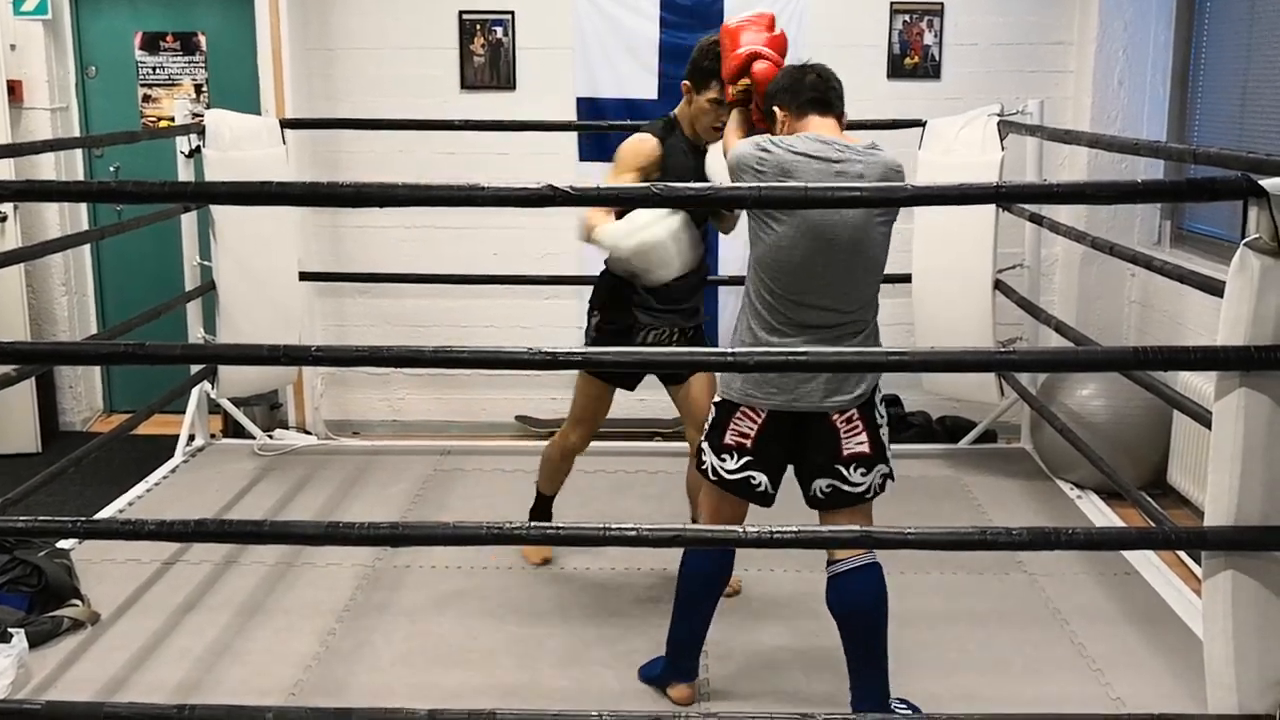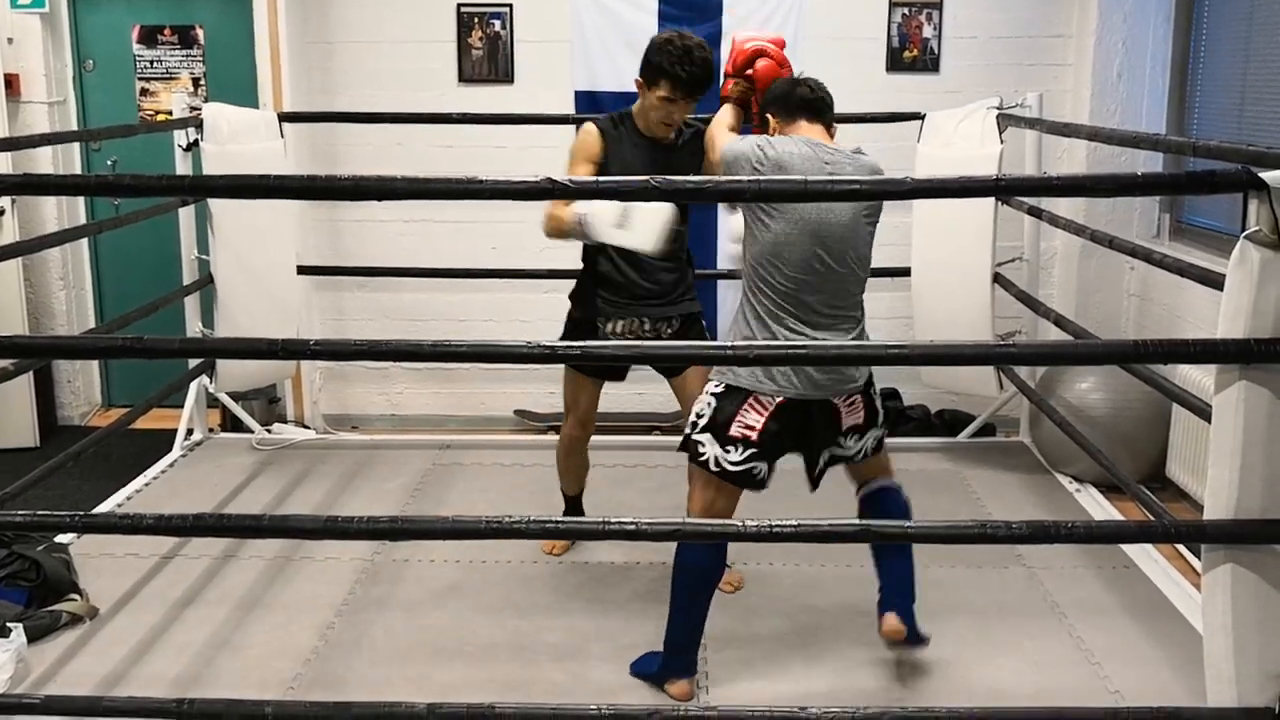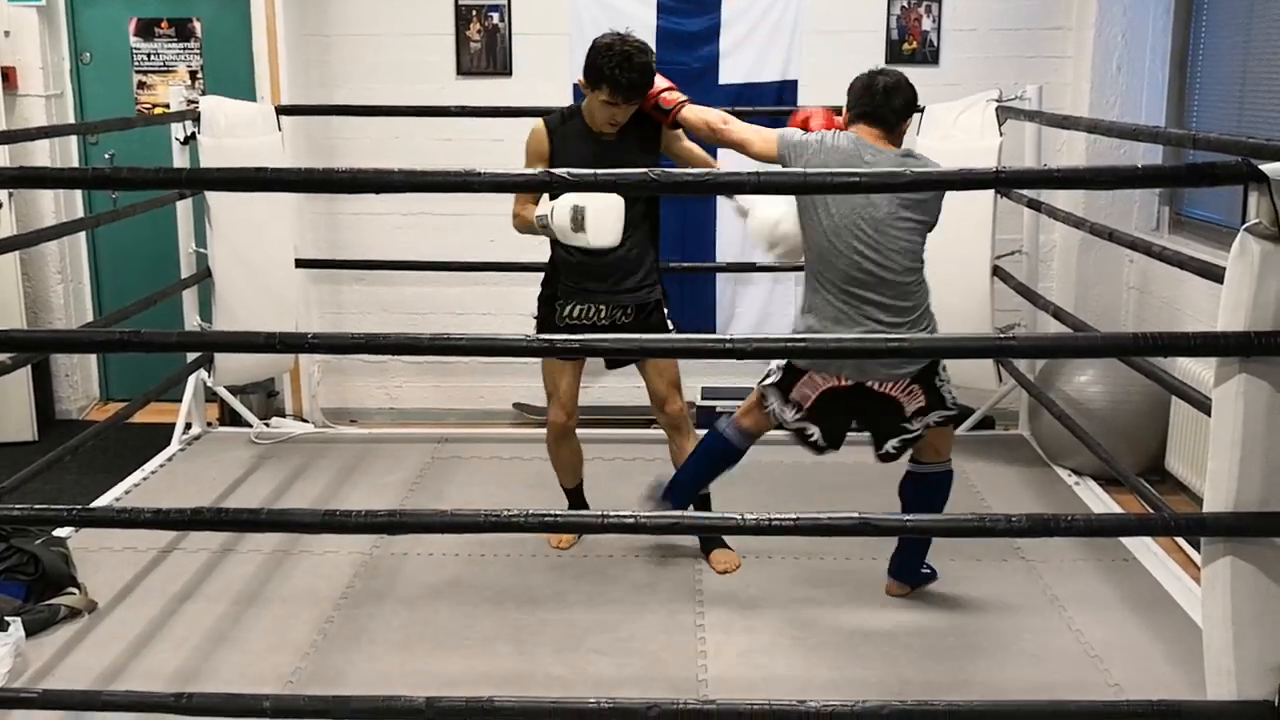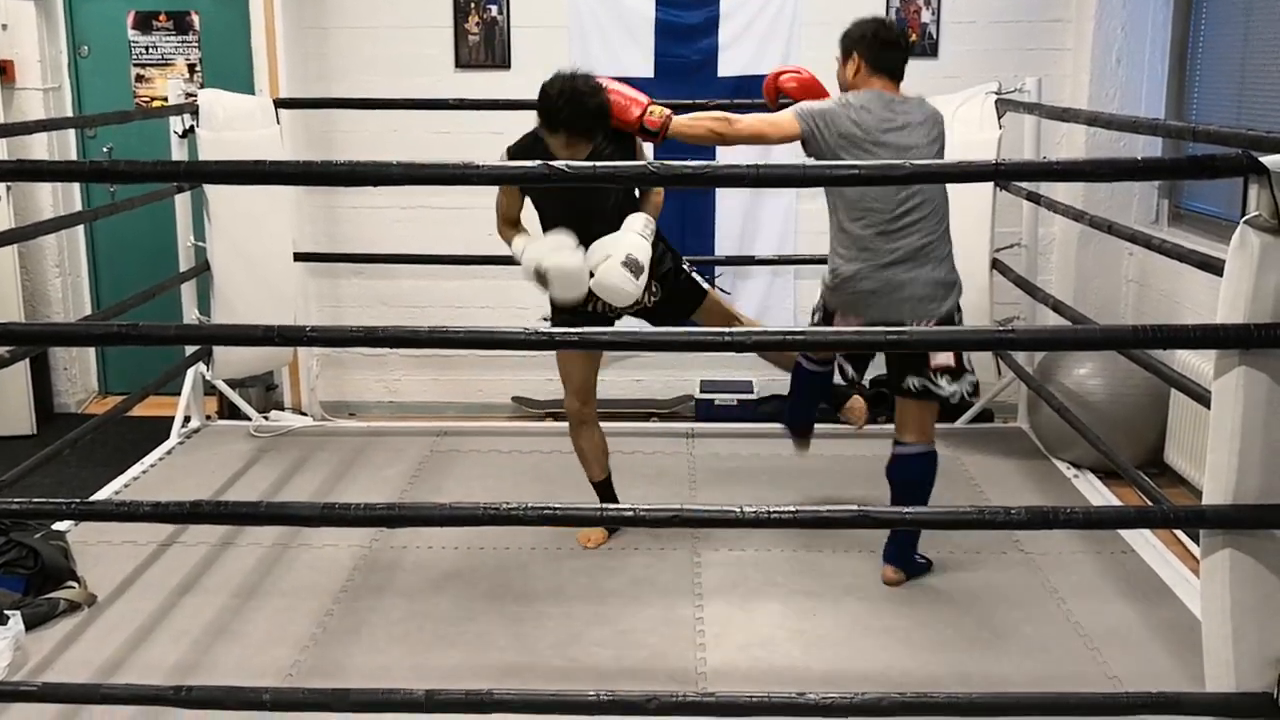
dt=0.3s
person 1, frame 1
left shoulder: (767, 159)
right shoulder: (888, 172)
left elbow: (732, 141)
left wrist: (747, 95)
right wrist: (772, 80)
left hip: (759, 386)
right hip: (845, 391)
left knee: (716, 524)
right knee: (851, 542)
person 1, frame 2
left shoulder: (763, 157)
right shoulder: (869, 175)
left elbow: (718, 139)
left wrist: (736, 94)
right wrist: (778, 83)
left hip: (757, 375)
right hip: (841, 373)
left knee: (708, 512)
right knee: (877, 477)
left ankle: (677, 668)
right ankle: (898, 613)
person 1, frame 3
left shoulder: (812, 150)
right shoulder: (925, 177)
left elbow: (727, 130)
left wrist: (669, 104)
left hip: (823, 352)
right hip: (904, 354)
left knee: (751, 418)
right knee: (933, 454)
left ankle: (676, 496)
right ankle: (905, 571)
person 1, frame 4
left shoulder: (831, 115)
right shoulder: (930, 119)
left elbow: (732, 128)
left wrist: (649, 118)
left hip: (858, 297)
right hip: (932, 298)
left knee: (814, 351)
right knee: (917, 432)
left ankle: (798, 425)
right ankle: (901, 556)
person 2, frame 1
left shoulder: (705, 146)
right shoulder: (646, 146)
left elbow: (721, 224)
right elbow: (594, 222)
right wrist: (622, 237)
left hip: (684, 315)
right hip: (624, 312)
left knee: (706, 437)
right knee: (577, 434)
right ankle: (539, 517)
person 2, frame 2
left shoulder: (697, 142)
right shoulder: (598, 136)
right elbow: (554, 222)
right wrist: (589, 221)
left hip: (675, 307)
right hip: (604, 304)
right knee: (576, 428)
right ankle: (571, 515)
person 2, frame 3
left shoulder: (654, 132)
right shoulder: (548, 133)
left elbow: (707, 167)
right elbow: (523, 215)
right wrist: (556, 216)
left hip: (635, 291)
right hip: (569, 292)
left knee: (673, 411)
right knee: (558, 420)
left ankle: (707, 529)
right ankle: (577, 510)
person 2, frame 4
left shoulder: (620, 133)
right shoulder: (519, 158)
left elbow: (655, 189)
right elbow: (507, 223)
left wrist: (637, 233)
right wrist: (532, 253)
left hip: (644, 265)
right hip: (580, 286)
left knee: (739, 330)
right knee: (579, 409)
left ankle: (831, 395)
right ankle: (610, 507)
